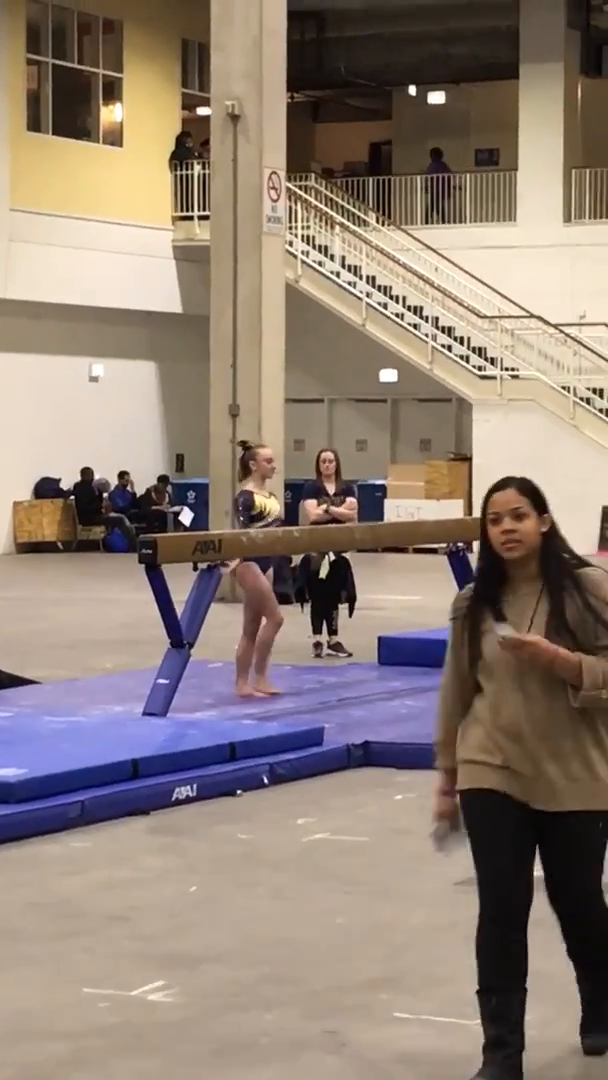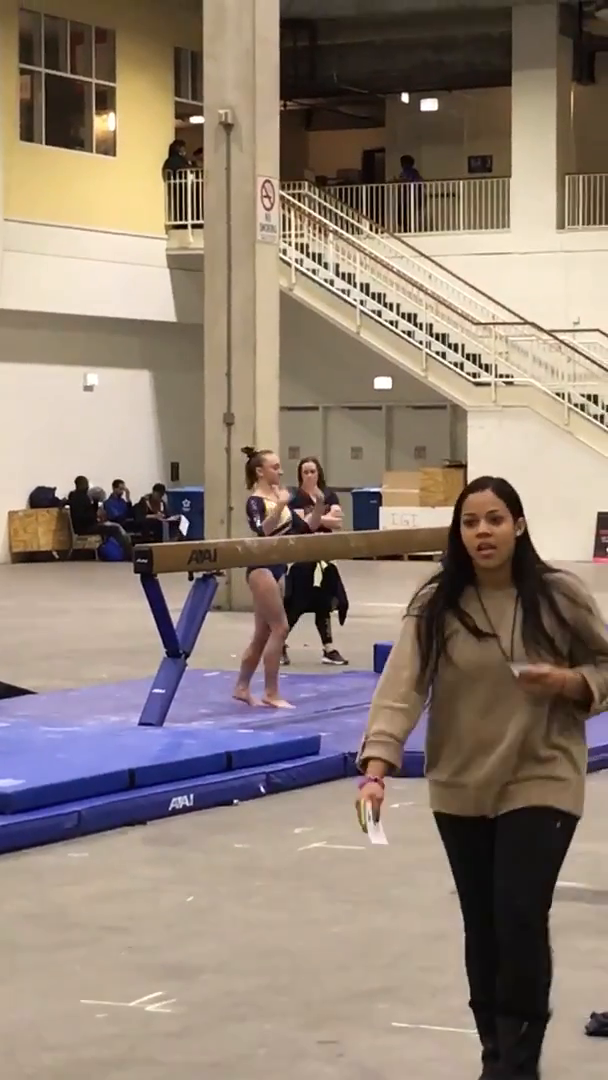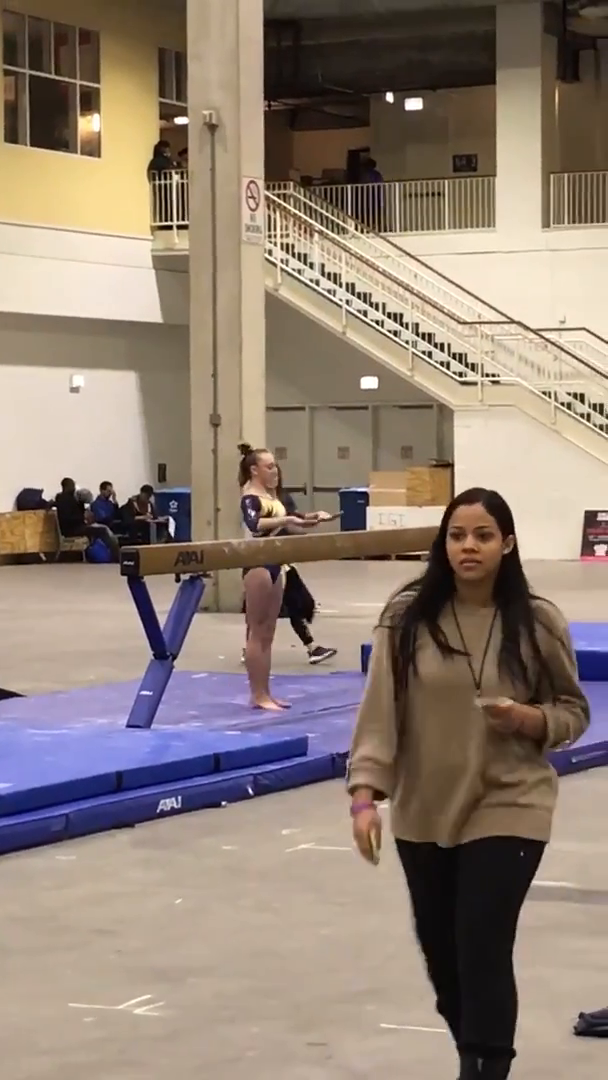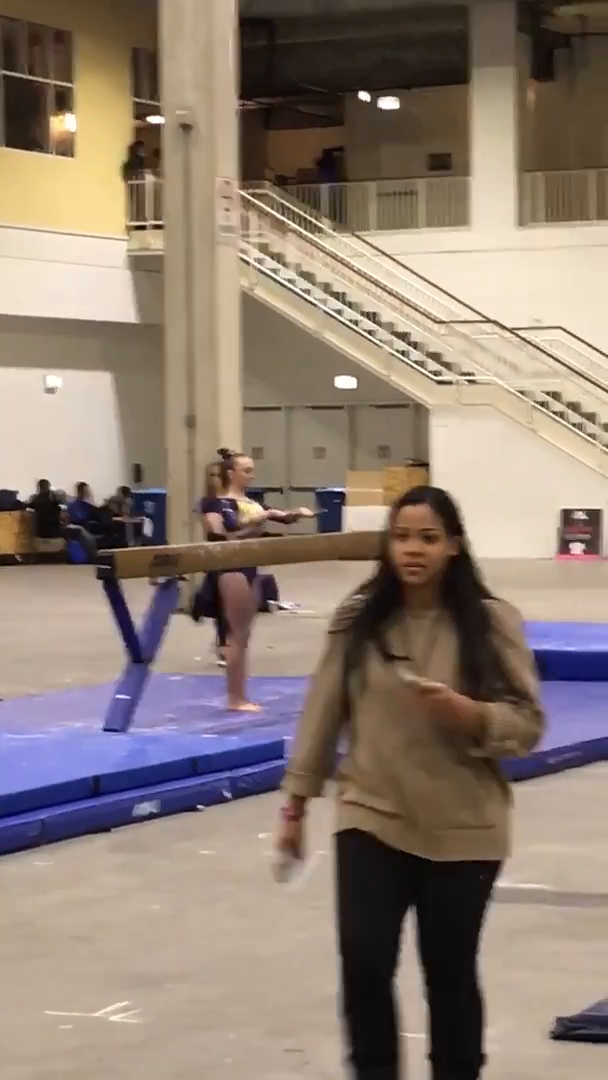
dt=0.3s
person 1, frame 1
right shoulder: (474, 603)
right elbow: (457, 693)
left wrist: (554, 657)
right wrist: (446, 780)
right hip: (492, 773)
right knee: (501, 907)
person 1, frame 2
right shoulder: (434, 605)
right elbow: (399, 689)
right wrist: (376, 766)
left hip: (543, 783)
right hip: (461, 789)
left knee: (521, 919)
right knee: (482, 928)
person 1, frame 3
left shoulder: (539, 621)
right shoulder: (407, 615)
left elbow: (573, 710)
right elbow: (379, 710)
left wrist: (530, 720)
right wrist: (365, 794)
left hip: (508, 810)
right hip: (423, 814)
left knee: (484, 951)
right knee: (441, 946)
person 1, frame 4
left shoulder: (491, 622)
right shoulder: (357, 621)
left elbow: (527, 725)
right elbow: (323, 716)
left wrist: (460, 709)
right wrist: (296, 804)
left hip: (463, 828)
right hip: (371, 817)
left knee: (450, 972)
right knee: (364, 965)
